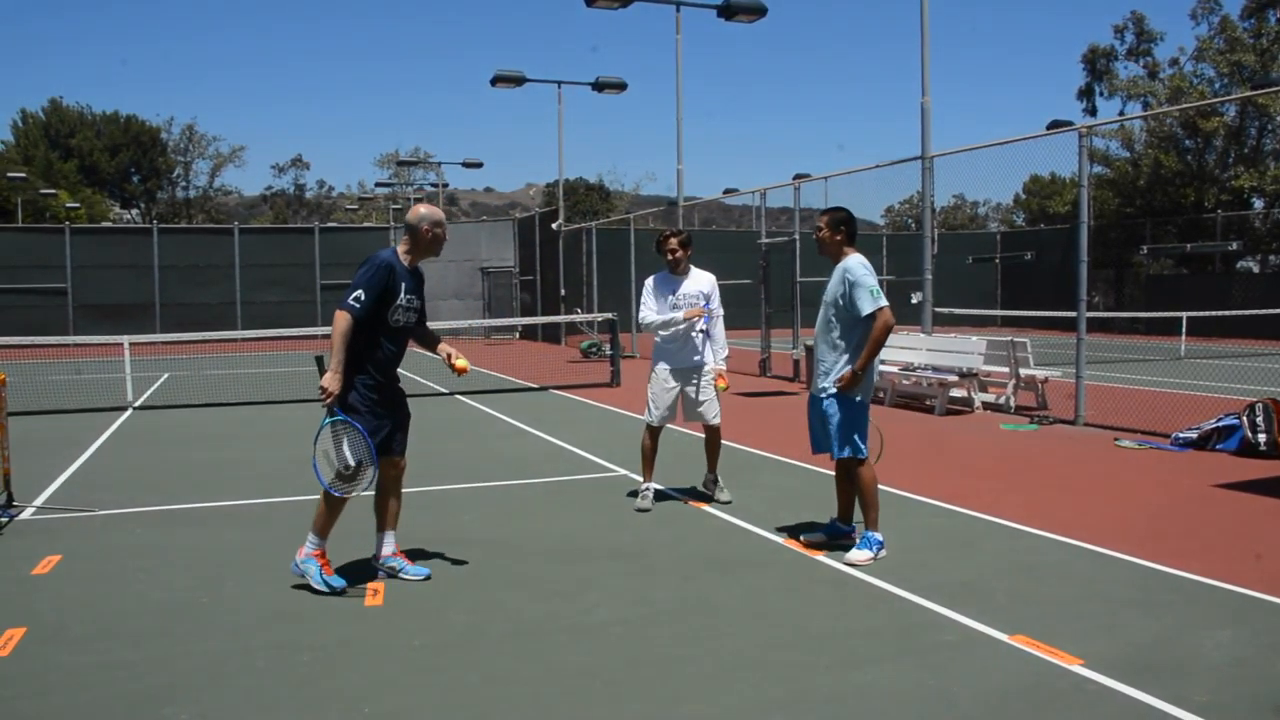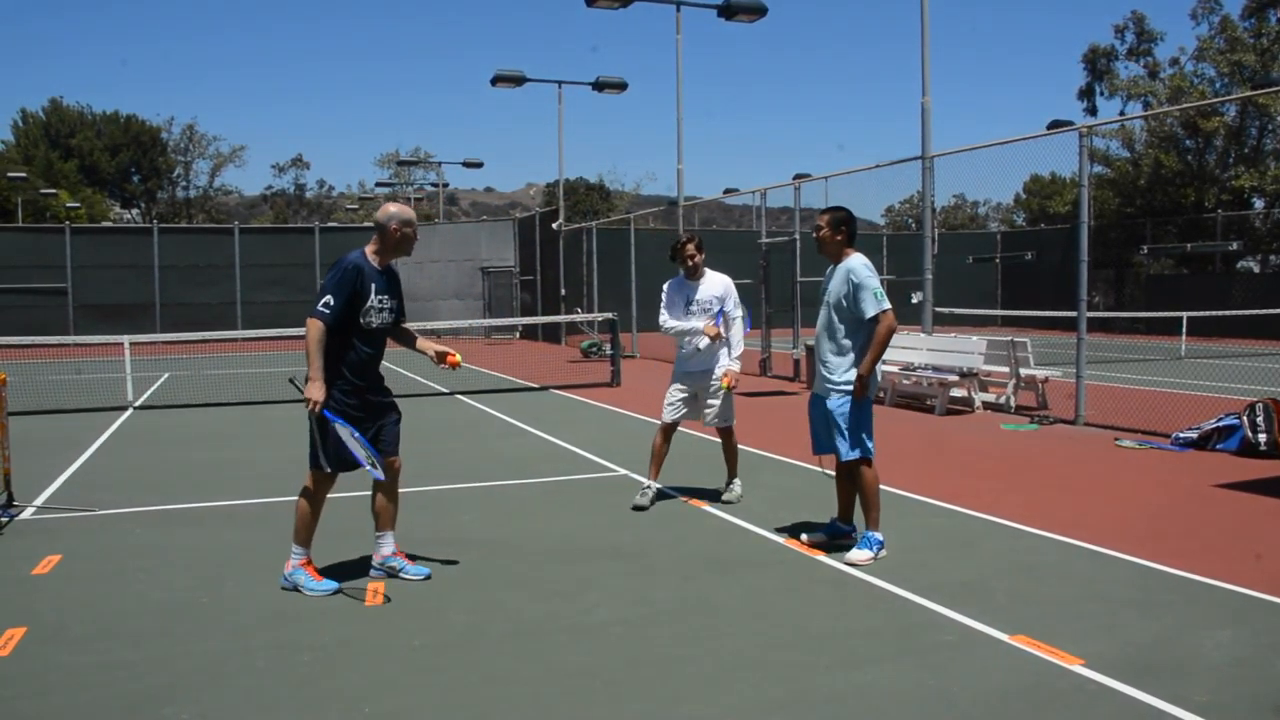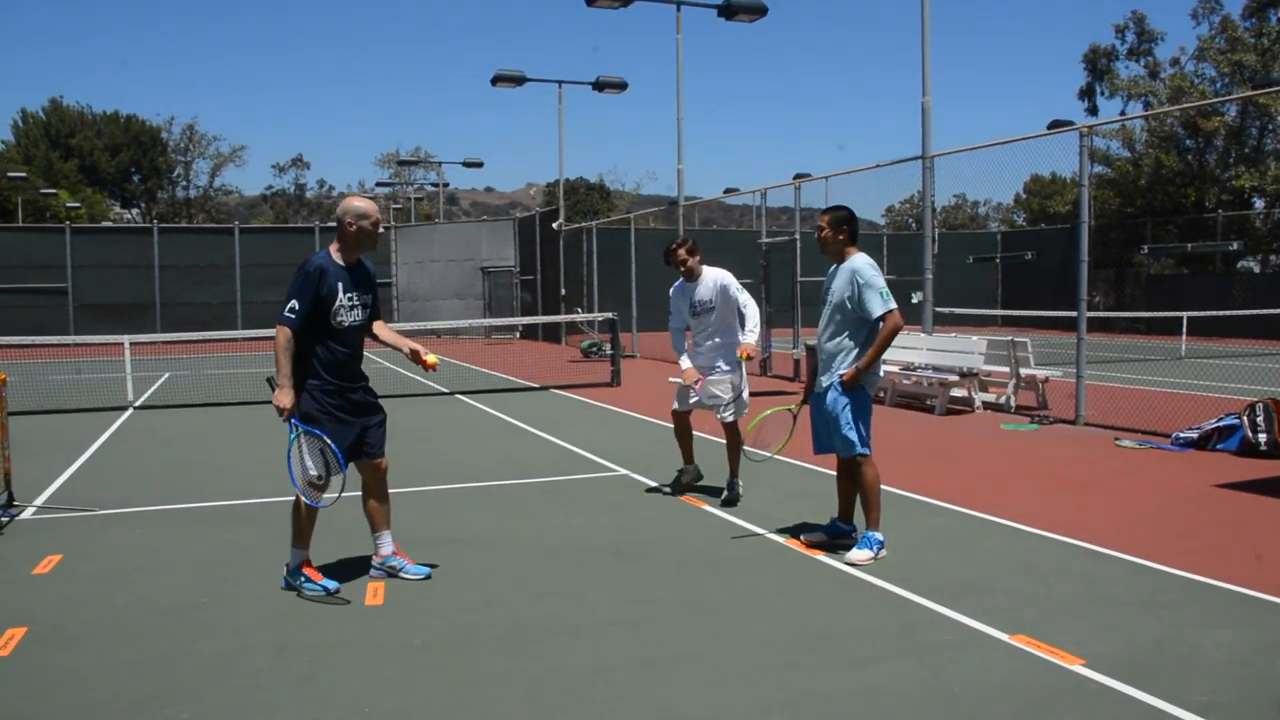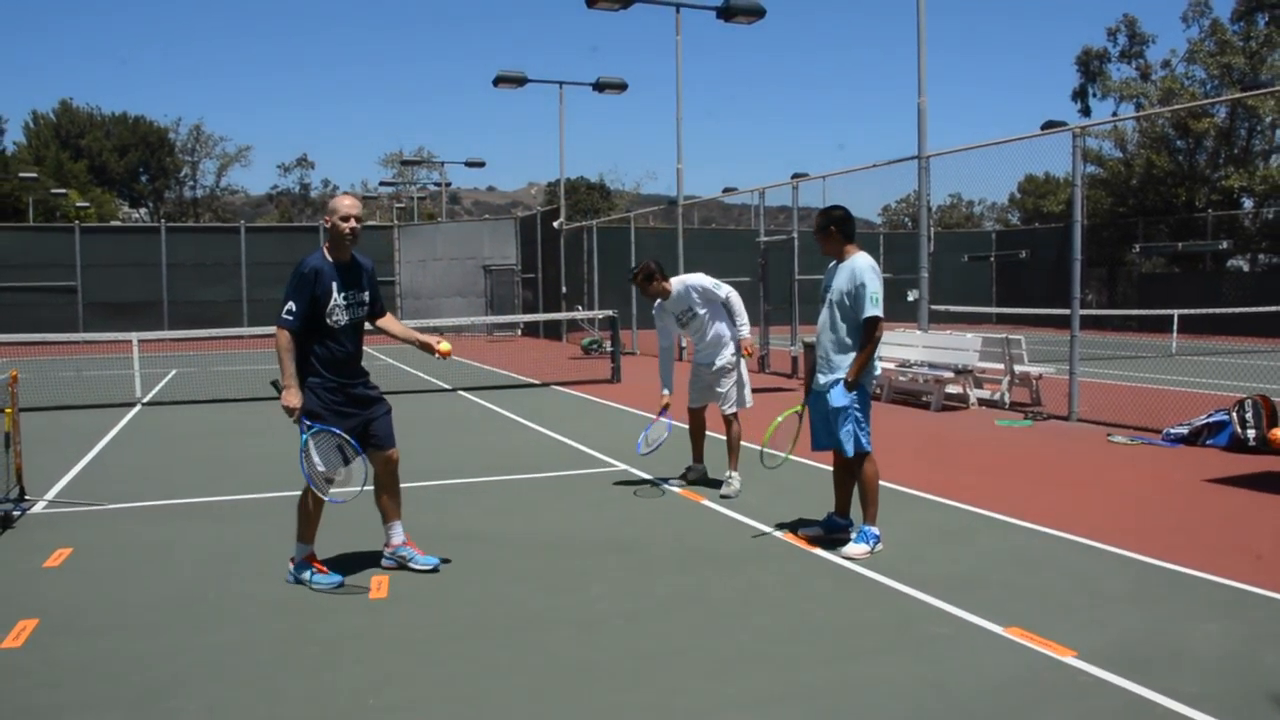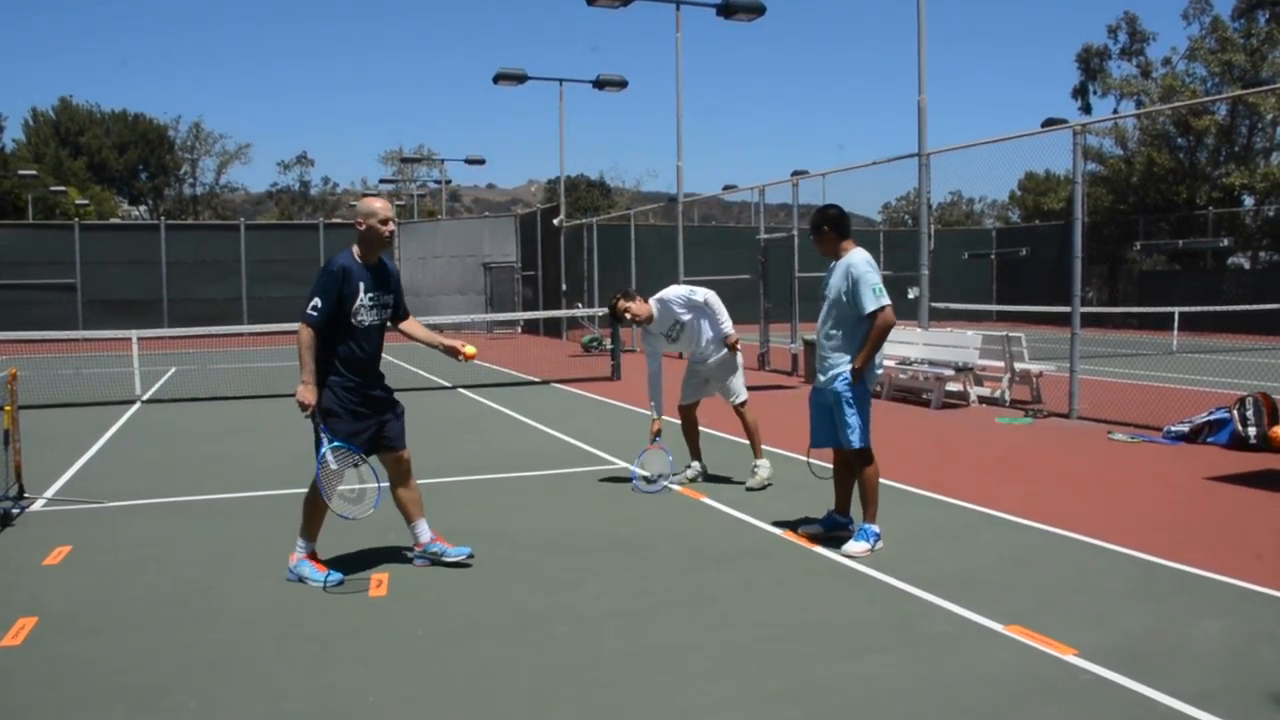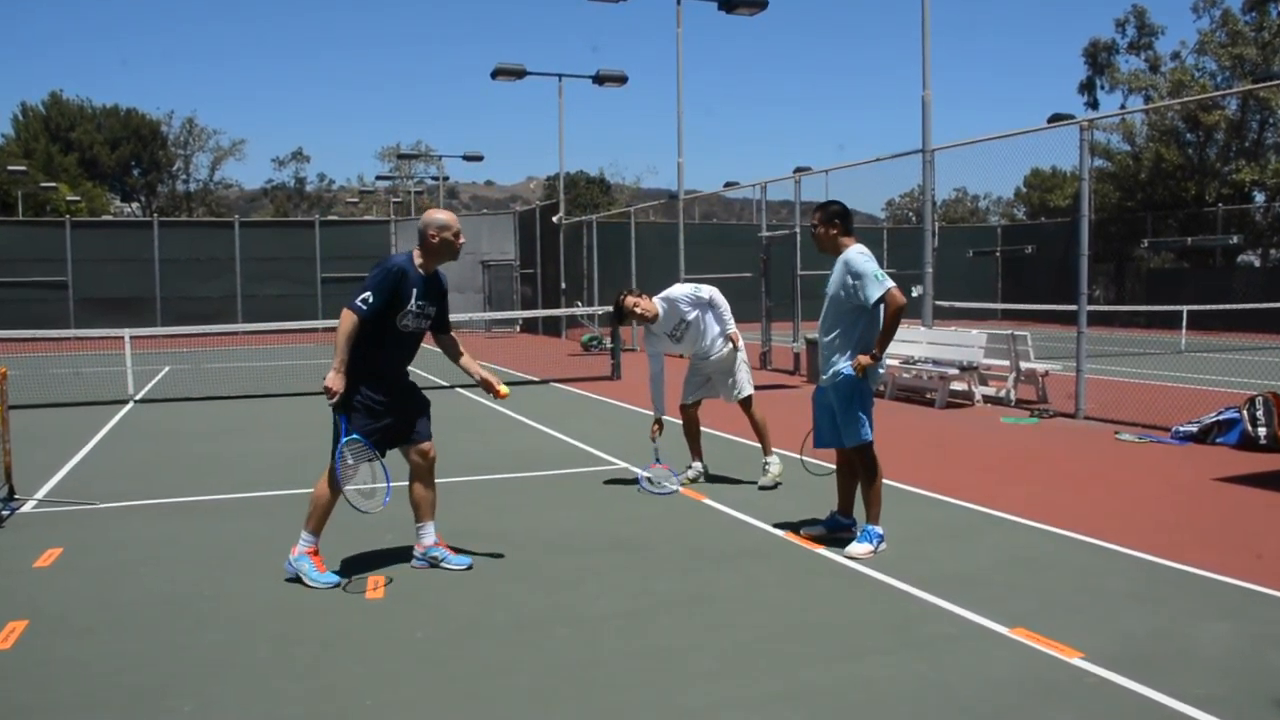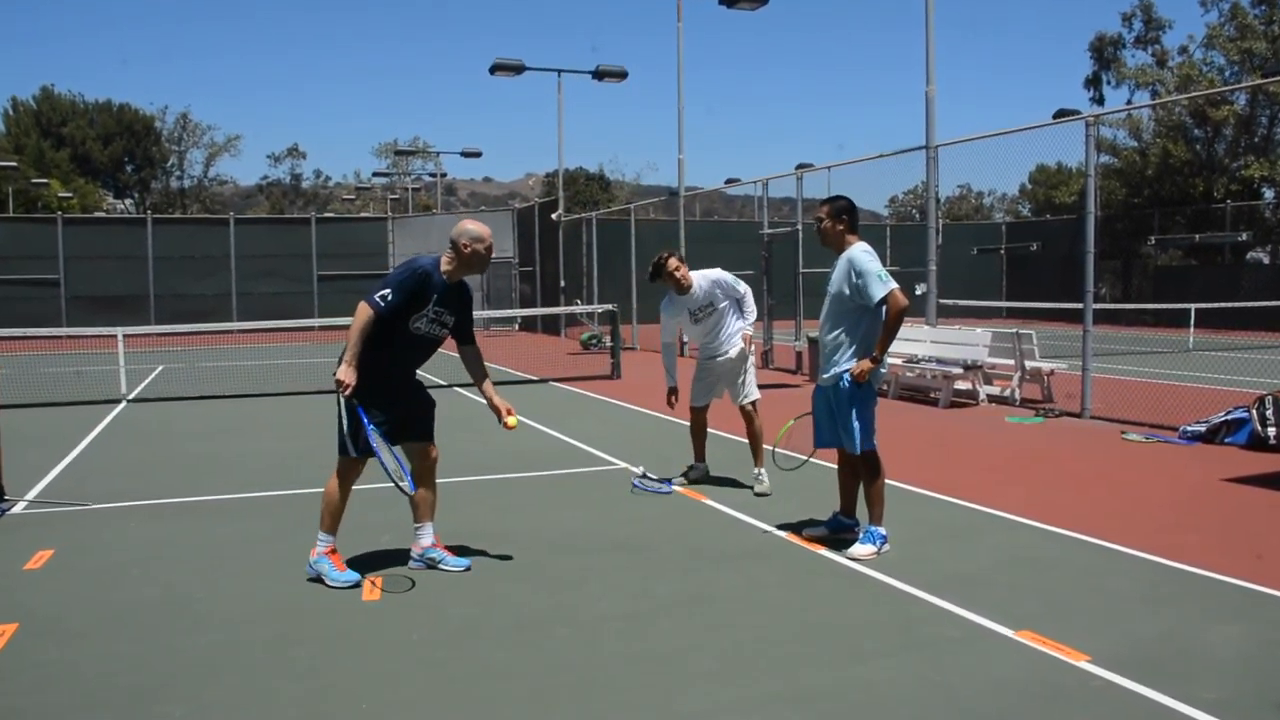
dt=0.3s
person 1, frame 1
left shoulder: (416, 274)
right shoulder: (382, 265)
right elbow: (344, 314)
left wrist: (442, 347)
right wrist: (335, 371)
left hip: (387, 384)
right hip: (358, 385)
left knee: (394, 467)
left ankle: (386, 554)
right ankle: (311, 554)
person 1, frame 2
left shoulder: (391, 276)
right shoulder: (349, 268)
right elbow: (316, 322)
left wrist: (429, 347)
right wrist: (315, 380)
left hip: (372, 388)
right hip: (336, 391)
left knee: (390, 466)
right knee: (322, 476)
left ankle: (386, 555)
right ankle: (297, 565)
person 1, frame 3
left shoulder: (365, 271)
right shoulder: (316, 269)
right elbow: (285, 328)
left wrist: (406, 345)
right wrist: (284, 385)
left hip: (356, 388)
right hip: (317, 393)
left knee: (376, 468)
left ankle: (385, 555)
right ankle: (296, 565)
person 1, frame 4
left shoulder: (364, 268)
right shoulder: (310, 270)
left elbow: (378, 316)
right elbow: (285, 330)
left wrist: (417, 338)
right wrist: (291, 386)
left hip: (358, 384)
right hip: (320, 391)
left knee: (387, 459)
left ankle: (397, 546)
right ankle: (301, 559)
person 1, frame 5
left shoulder: (389, 271)
right shoulder: (339, 269)
left elbow: (402, 319)
right elbow: (308, 326)
left wrist: (442, 342)
right wrist: (307, 382)
left hip: (374, 386)
right hip: (337, 390)
left knee: (400, 461)
left ankle: (425, 543)
right ankle: (302, 557)
person 1, frame 6
left shoulder: (438, 283)
right shoulder: (395, 270)
left elbow: (443, 336)
right elbow: (350, 315)
left wrist: (478, 372)
right wrist: (337, 371)
left hip: (397, 383)
right hip: (360, 385)
left knee: (424, 455)
left ankle: (427, 546)
right ankle: (304, 552)
person 1, frame 7
left shoulder: (462, 293)
right shoulder: (419, 272)
left elbow: (468, 348)
right elbow: (367, 308)
left wrist: (491, 396)
right wrist: (349, 364)
left hip: (403, 380)
right hip: (365, 378)
left knee: (426, 457)
right knee: (352, 463)
left ankle: (424, 546)
right ankle: (323, 553)
person 2, frame 1
left shoulder: (854, 268)
right shoulder: (839, 269)
left elbow: (885, 320)
left wrist: (858, 370)
left hip: (844, 385)
right hip: (826, 384)
left knee: (856, 458)
right knee: (841, 458)
left ankle: (872, 536)
right ankle: (843, 525)
person 2, frame 2
left shoulder: (857, 269)
right shoulder: (833, 271)
left elbow: (887, 322)
left wrist: (864, 374)
left hip: (848, 387)
right hip: (826, 384)
left knee: (859, 458)
right knee: (841, 458)
left ankle: (873, 536)
right ankle: (843, 524)
person 2, frame 3
left shoulder: (861, 269)
right shoulder: (835, 271)
left elbow: (893, 321)
left wrist: (861, 368)
right wrist: (813, 375)
left hip: (848, 383)
right hip: (826, 381)
left knee: (859, 456)
right knee: (842, 457)
left ankle: (873, 536)
right ankle: (844, 524)
person 2, frame 4
left shoulder: (862, 268)
right shoulder: (834, 269)
left elbow: (874, 329)
left wrist: (852, 377)
right wrist: (812, 370)
left hip: (846, 381)
right hip: (824, 379)
left knee: (858, 453)
right knee: (839, 453)
left ankle: (870, 530)
right ankle: (840, 519)
person 2, frame 5
left shoulder: (858, 264)
right shoulder: (836, 266)
left elbow: (885, 318)
left wrist: (858, 367)
left hip: (848, 376)
right hip: (828, 375)
left knee: (859, 450)
right knee: (840, 450)
left ankle: (870, 528)
right ankle: (840, 517)
person 2, frame 6
left shoulder: (856, 259)
right shoulder: (841, 262)
left elbow: (897, 301)
left wrist: (875, 354)
left hip: (851, 375)
right hip: (831, 374)
left knee: (861, 449)
right knee: (843, 450)
left ankle: (874, 530)
right ankle: (843, 519)
person 2, frame 7
left shoulder: (859, 257)
right shoulder: (842, 260)
left elbow: (898, 303)
left wrist: (875, 357)
left hip: (852, 375)
right hip: (831, 374)
left knee: (862, 451)
right knee: (844, 450)
left ankle: (876, 531)
right ankle: (846, 519)
person 3, frame 1
left shoulder: (707, 280)
right shoulder: (653, 283)
left elbow: (716, 323)
right elbow: (645, 320)
left wrist: (721, 362)
right wrist: (681, 317)
left hip: (700, 365)
right hip: (665, 366)
left knee: (712, 424)
right knee: (653, 426)
left ankle: (711, 479)
right ankle: (646, 486)
person 3, frame 2
left shoulder: (722, 283)
right shoulder: (671, 288)
left elbow: (736, 324)
right elbow: (666, 324)
left wrist: (733, 364)
right wrist: (700, 326)
left hip: (715, 369)
right hip: (684, 369)
left knee: (723, 427)
right knee: (667, 424)
left ankle: (733, 482)
right ankle: (650, 486)
person 3, frame 3
left shoulder: (721, 279)
right shoulder: (677, 291)
left elbow: (749, 306)
right elbow: (676, 331)
left wrist: (750, 339)
right wrist: (685, 365)
left hip: (727, 363)
right hip: (696, 365)
left knee: (729, 422)
right knee: (678, 413)
left ankle: (734, 482)
right ankle: (690, 470)
person 3, frame 4
left shoulder: (691, 283)
right shoulder: (660, 312)
left elbow: (731, 296)
right elbow: (666, 350)
left wrist: (743, 333)
right wrist: (666, 390)
left hip: (728, 355)
right hip: (702, 361)
left knee: (730, 414)
right knee: (695, 411)
left ankle: (733, 475)
right ankle: (697, 468)
person 3, frame 5
left shoulder: (669, 297)
right shoulder: (649, 336)
left elbow: (710, 297)
right elbow: (654, 375)
left wrist: (728, 331)
right wrist: (656, 416)
left hip: (723, 350)
right hip: (698, 360)
left knee: (740, 405)
right knee: (685, 409)
left ankle: (761, 464)
right ankle: (697, 465)
person 3, frame 6
left shoulder: (675, 295)
right shoulder: (651, 337)
left elbow: (713, 294)
right elbow: (656, 374)
left wrist: (730, 328)
right wrist: (658, 415)
left hip: (726, 349)
right hip: (700, 360)
left knee: (746, 403)
right knee: (687, 409)
left ankle: (770, 460)
right ankle: (698, 465)
person 3, frame 7
left shoulder: (714, 278)
right shoulder: (669, 308)
left elbow: (745, 293)
right elbow: (668, 344)
left wrist: (748, 328)
right wrist: (671, 382)
left hip: (736, 350)
right hip: (708, 358)
left knee: (749, 409)
right knee: (697, 411)
left ankle: (760, 471)
right ankle: (699, 467)
